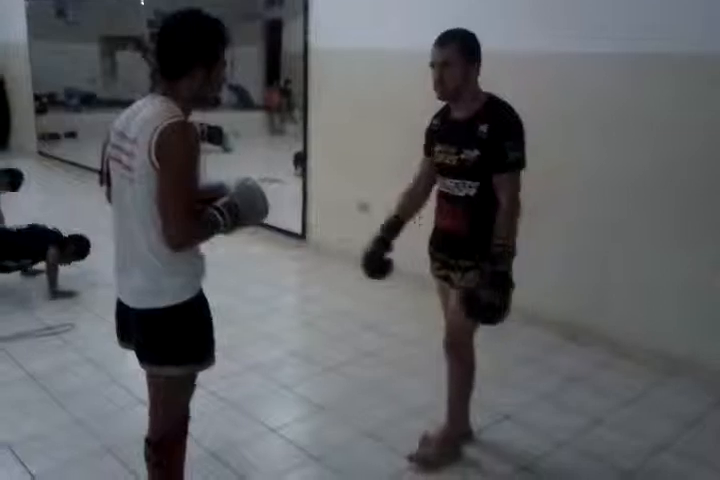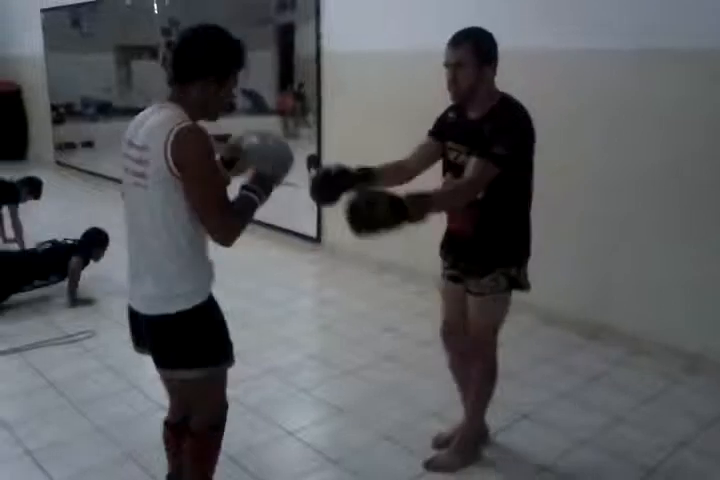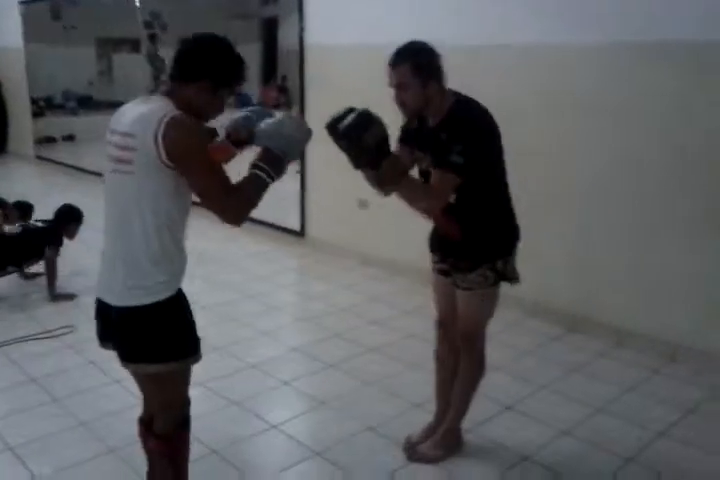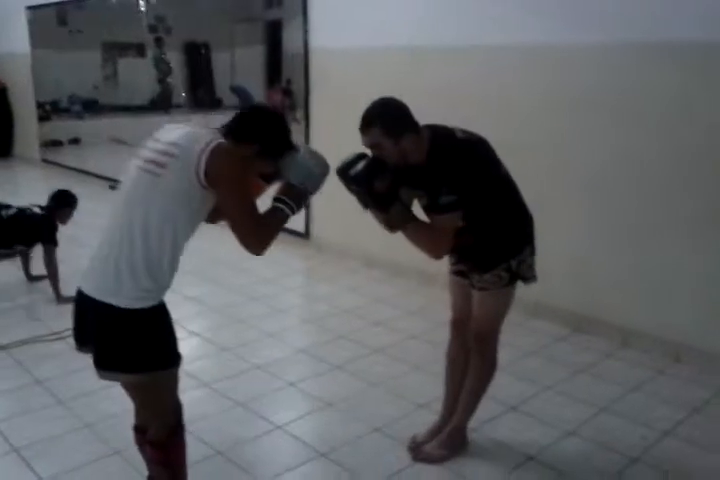
dt=0.3s
person 1, frame 1
left shoulder: (130, 117)
right shoulder: (176, 132)
right elbow: (178, 234)
right wrist: (227, 213)
left hip: (136, 294)
right hip: (170, 303)
left knee: (167, 408)
right knee: (170, 418)
person 1, frame 2
left shoulder: (143, 123)
right shoulder: (187, 137)
right elbow: (224, 230)
left wrist: (223, 164)
right wrist: (259, 182)
left hip: (146, 301)
right hip: (183, 308)
left knee: (182, 410)
right knee: (208, 416)
person 1, frame 3
left shoulder: (128, 114)
right shoulder: (178, 126)
right elbow: (232, 209)
left wrist: (229, 142)
right wrist: (271, 161)
left hip: (115, 294)
right hip: (151, 299)
left knee: (157, 405)
right knee: (172, 414)
person 1, frame 4
left shoulder: (173, 135)
right shoulder: (221, 156)
right elbow: (255, 240)
left wrist: (260, 180)
right wrist: (292, 197)
left hip: (97, 296)
right hip: (129, 309)
left knee: (153, 412)
right knee: (164, 420)
person 2, frame 1
left shoulder: (500, 123)
right shoulder: (439, 122)
left elbow: (508, 202)
right elbow: (422, 182)
left wrist: (500, 266)
right wrist: (388, 232)
left hip: (478, 255)
right hip: (444, 247)
left knee: (456, 340)
right knee: (456, 338)
left ankle: (450, 437)
right ankle: (459, 423)
person 2, frame 2
left shoulder: (510, 123)
right shoulder: (454, 115)
left elbow: (468, 190)
right elbow: (416, 161)
left wrist: (402, 206)
right wrist: (361, 177)
left hip: (496, 256)
right hip: (457, 248)
left knee: (479, 343)
right knee: (452, 337)
left ankle: (469, 439)
right ankle: (474, 423)
person 2, frame 3
left shoulder: (470, 126)
right shoulder: (419, 120)
left elbow: (432, 200)
right elbow: (389, 182)
left wrist: (381, 163)
right wrist: (367, 157)
left hip: (485, 248)
right hip: (446, 243)
left knee: (469, 337)
right knee: (445, 329)
left ankle: (451, 430)
right ankle: (439, 420)
person 2, frame 4
left shoulder: (455, 159)
right shoulder: (405, 159)
left elbow: (436, 246)
right elbow: (395, 223)
left wrist: (391, 207)
left hip: (502, 248)
right hip: (465, 245)
left knee: (481, 337)
right knee: (459, 329)
left ankle: (456, 431)
right ankle: (445, 421)
